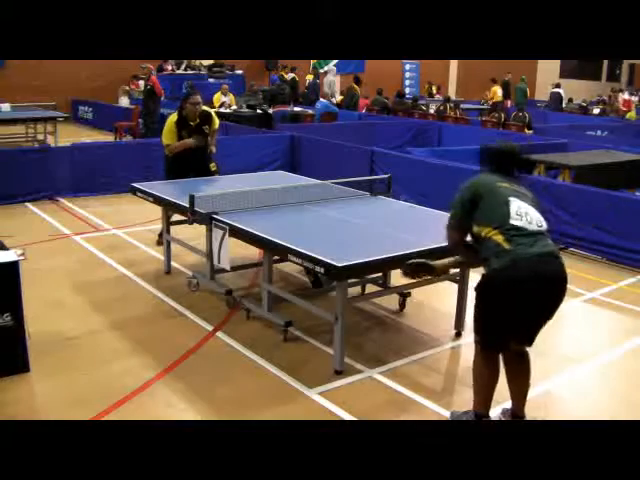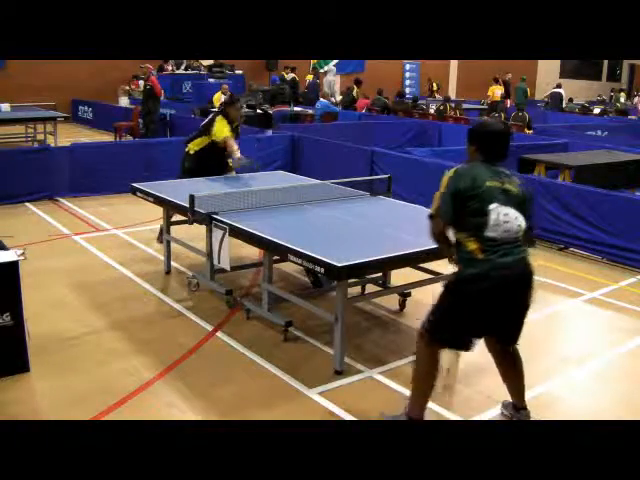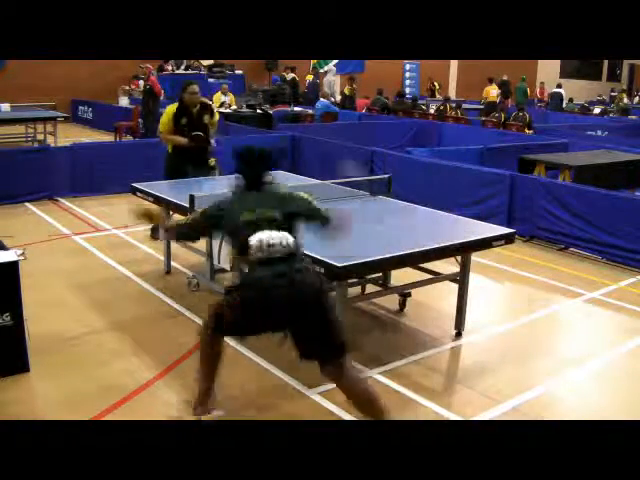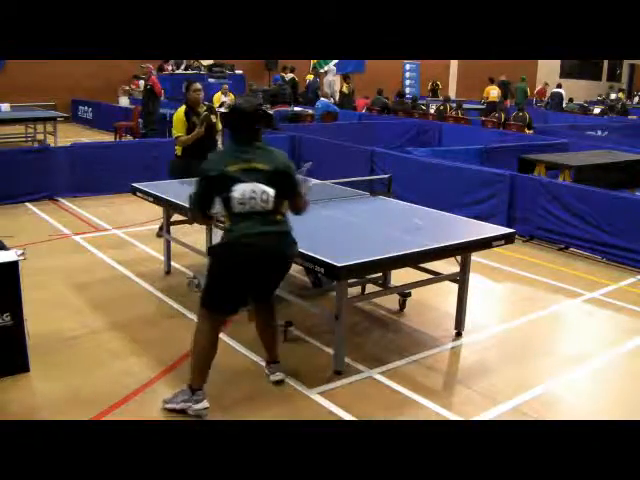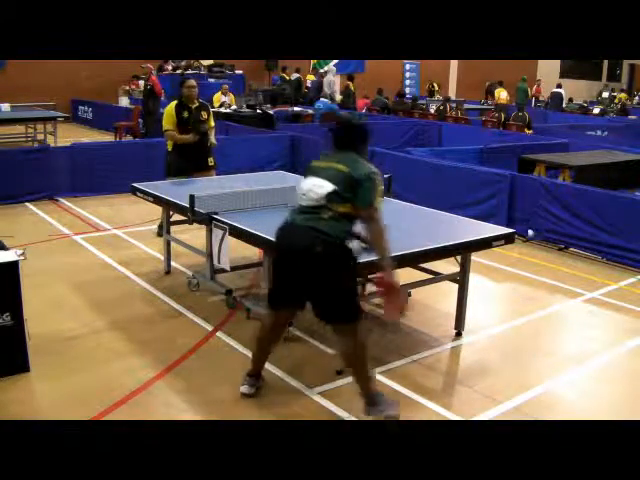
dt=0.7s
person 1, frame 1
left shoulder: (476, 185)
right shoulder: (525, 194)
left elbow: (455, 239)
right wrist: (447, 266)
left hip: (512, 274)
right hip: (553, 273)
left knee: (487, 347)
right knee: (516, 345)
left ankle: (479, 416)
right ankle: (517, 414)
person 1, frame 2
left shoulder: (458, 175)
right shoulder: (518, 186)
left elbow: (438, 227)
left wrist: (453, 253)
left hip: (477, 279)
right hip: (517, 279)
left knee: (429, 341)
right knee: (499, 342)
left ankle: (413, 415)
right ankle: (519, 409)
person 1, frame 3
left shoulder: (224, 209)
right shoulder: (289, 198)
left elbow: (175, 232)
right elbow: (330, 222)
left wrist: (157, 221)
left hip: (257, 294)
right hip: (301, 290)
left knee: (213, 325)
right knee: (337, 364)
left ankle: (202, 404)
right ankle: (380, 417)
person 1, frame 4
left shoulder: (214, 163)
right shoulder: (280, 159)
left elbow: (197, 212)
right elbow: (299, 207)
right wrist: (296, 194)
left hip: (239, 248)
right hip: (278, 248)
left knee: (211, 316)
right knee: (261, 300)
left ankle: (194, 393)
right ankle: (274, 365)
person 1, frame 5
left shoulder: (316, 163)
right shoulder: (366, 172)
right elbow: (371, 221)
right wrist: (386, 266)
left hip: (288, 237)
right hip: (325, 248)
left knee: (279, 315)
right knee: (347, 326)
left ankle: (252, 378)
right ankle: (372, 401)
person 2, frame 1
left shoulder: (208, 114)
right shoulder: (173, 121)
left elbow: (214, 128)
right elbow: (169, 148)
left wrist: (212, 144)
right wrist: (186, 143)
left hip: (202, 156)
right hip: (178, 160)
right ankle: (164, 231)
person 2, frame 2
left shoulder: (234, 120)
right shoulder: (220, 122)
right elbow: (227, 141)
left wrist: (234, 153)
right wrist: (235, 153)
left hip: (218, 157)
right hip: (196, 156)
person 2, frame 3
left shoulder: (208, 107)
right shoulder: (172, 111)
left elbow: (213, 123)
right elbow: (163, 135)
left wrist: (209, 139)
right wrist: (180, 141)
left hip: (202, 153)
right hip: (180, 155)
person 2, frame 4
left shoulder: (211, 110)
right shoulder: (181, 113)
left elbow: (217, 130)
right elbow: (180, 141)
left wrist: (218, 143)
right wrist: (197, 134)
left hip: (208, 157)
right hip: (186, 158)
right ankle: (164, 225)
person 2, frame 5
left shoulder: (204, 106)
right shoulder: (173, 108)
left elbow: (210, 126)
right elbow: (168, 133)
left wrist: (211, 137)
right wrist: (185, 138)
left hip: (202, 152)
right hip: (179, 154)
right ankle: (163, 224)
